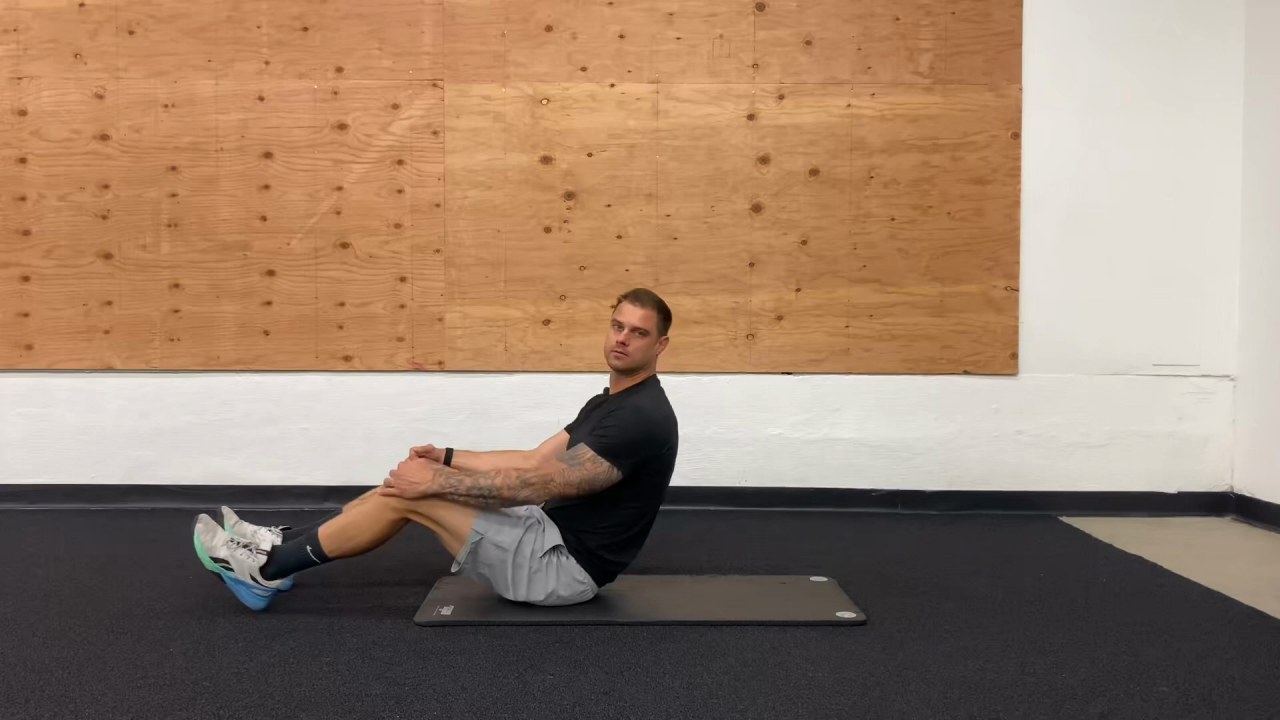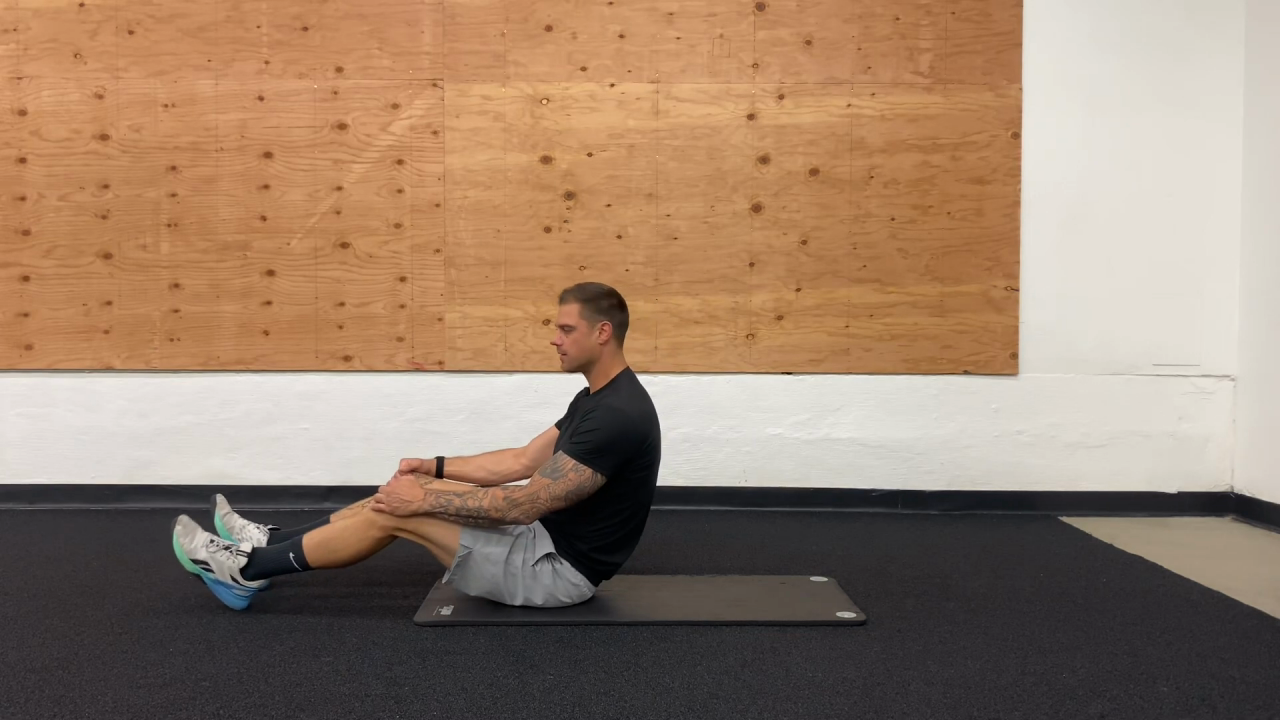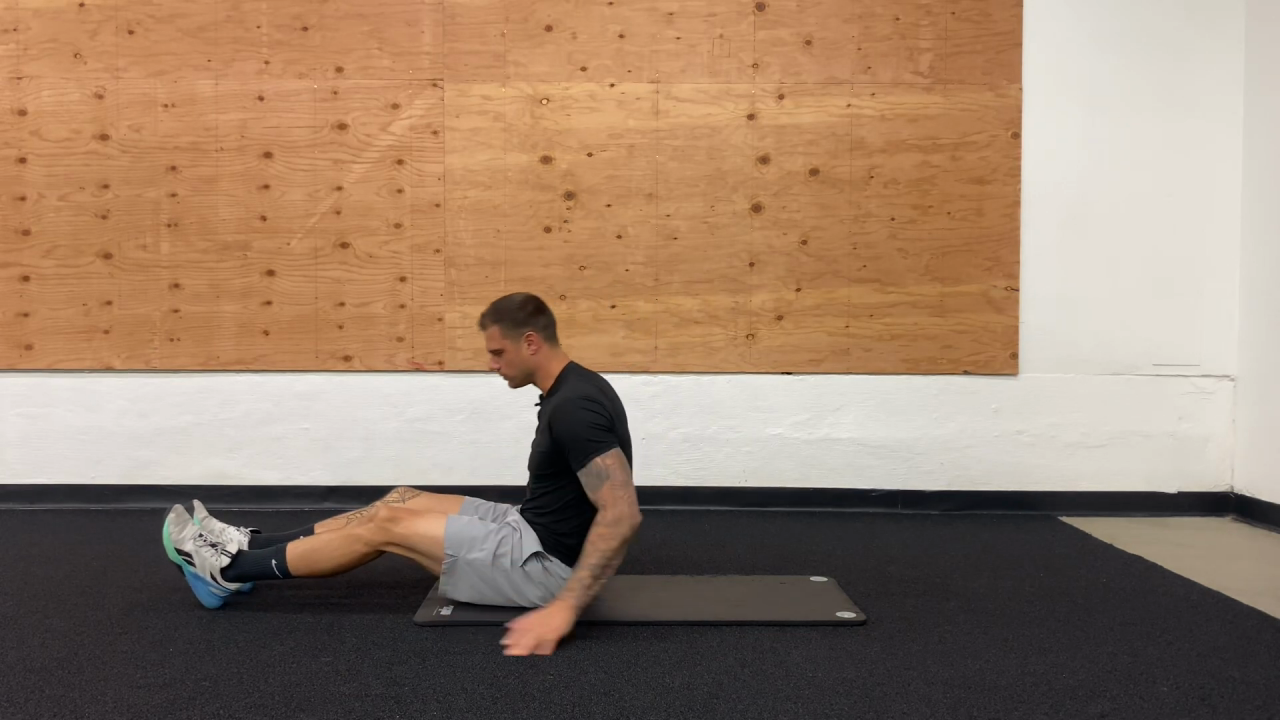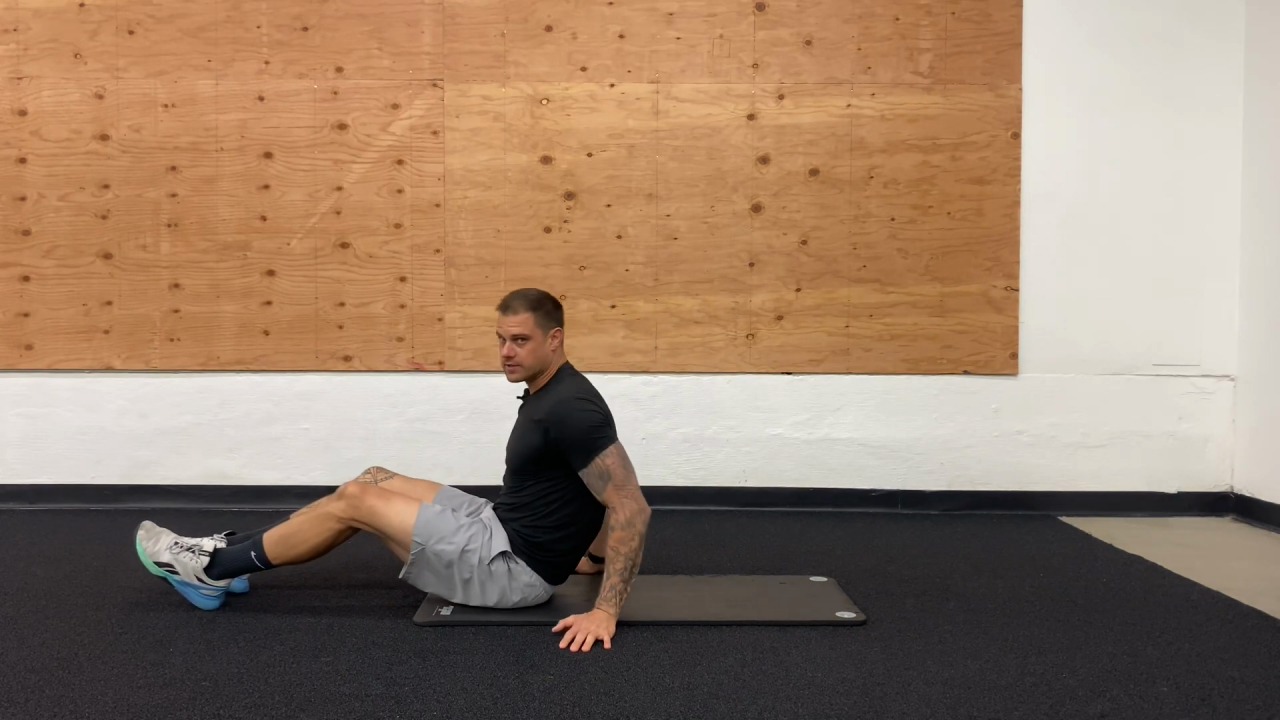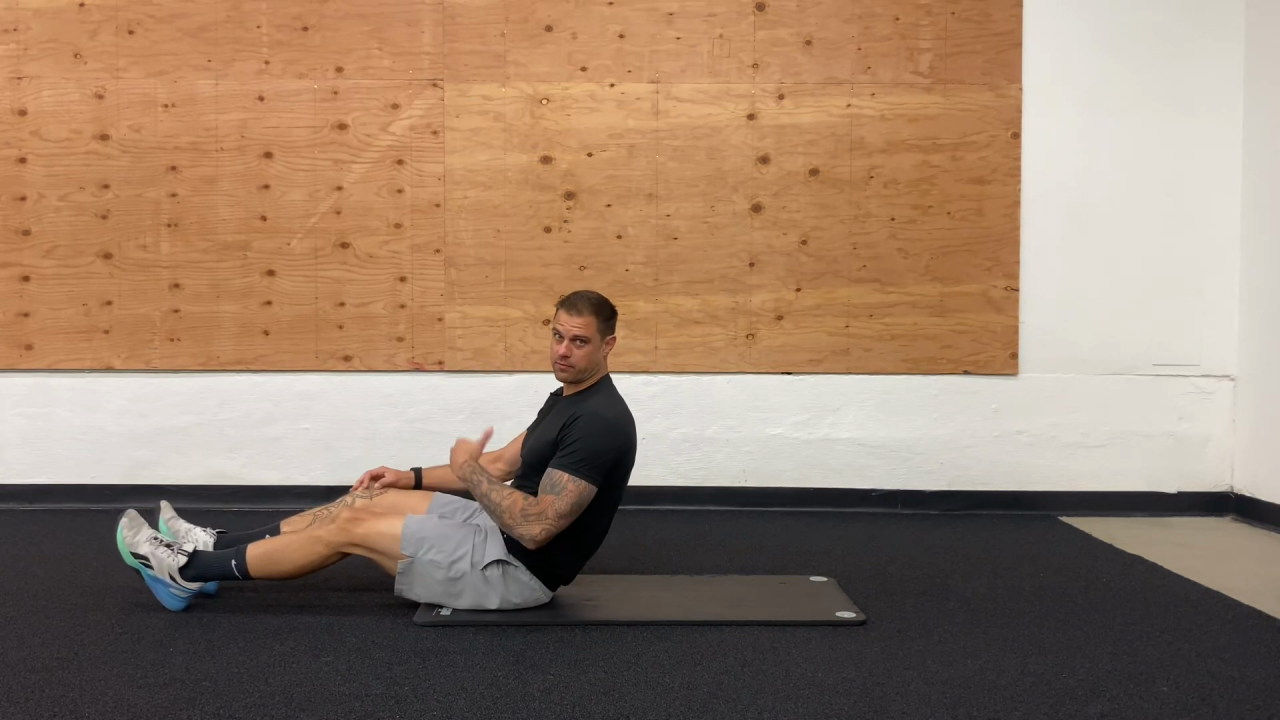
dt=1s
person 1, frame 1
left shoulder: (640, 418)
right shoulder: (610, 403)
left elbow: (537, 485)
right elbow: (536, 463)
left wrist: (436, 482)
right wrist: (445, 458)
left hip: (562, 567)
right hip: (556, 535)
left knee: (410, 496)
right knee: (411, 480)
left ankle: (266, 569)
right ankle: (280, 545)
person 1, frame 2
left shoulder: (618, 416)
right shoulder: (597, 398)
left elbow: (526, 504)
right elbow: (525, 462)
left wrist: (427, 500)
right wrist: (434, 468)
left hip: (558, 568)
right hip: (552, 539)
left knee: (395, 513)
right knee: (404, 490)
left ankle: (246, 569)
right ankle: (268, 543)
person 1, frame 3
left shoulder: (576, 408)
right shoulder: (574, 390)
left elbow: (622, 516)
left wrist: (564, 608)
left hip: (548, 562)
right hip: (539, 532)
left knee: (388, 527)
right knee: (401, 502)
left ankle: (229, 570)
right ankle: (253, 548)
person 1, frame 4
left shoulder: (568, 408)
right shoulder: (550, 393)
left elbow: (632, 508)
right elbow: (604, 495)
left wrist: (605, 611)
right wrist: (589, 549)
left hip: (514, 567)
right hip: (504, 530)
left knee: (355, 501)
right knee: (374, 481)
left ankle: (213, 570)
right ankle: (229, 553)
person 1, frame 5
left shoulder: (598, 422)
right shoulder: (568, 398)
left elbow: (536, 528)
right elbow: (505, 463)
left wrist: (469, 473)
right wrist: (414, 478)
left hip: (516, 568)
right hip: (504, 534)
left knee: (351, 527)
right knee: (366, 499)
left ankle: (189, 571)
right ankle: (213, 547)
